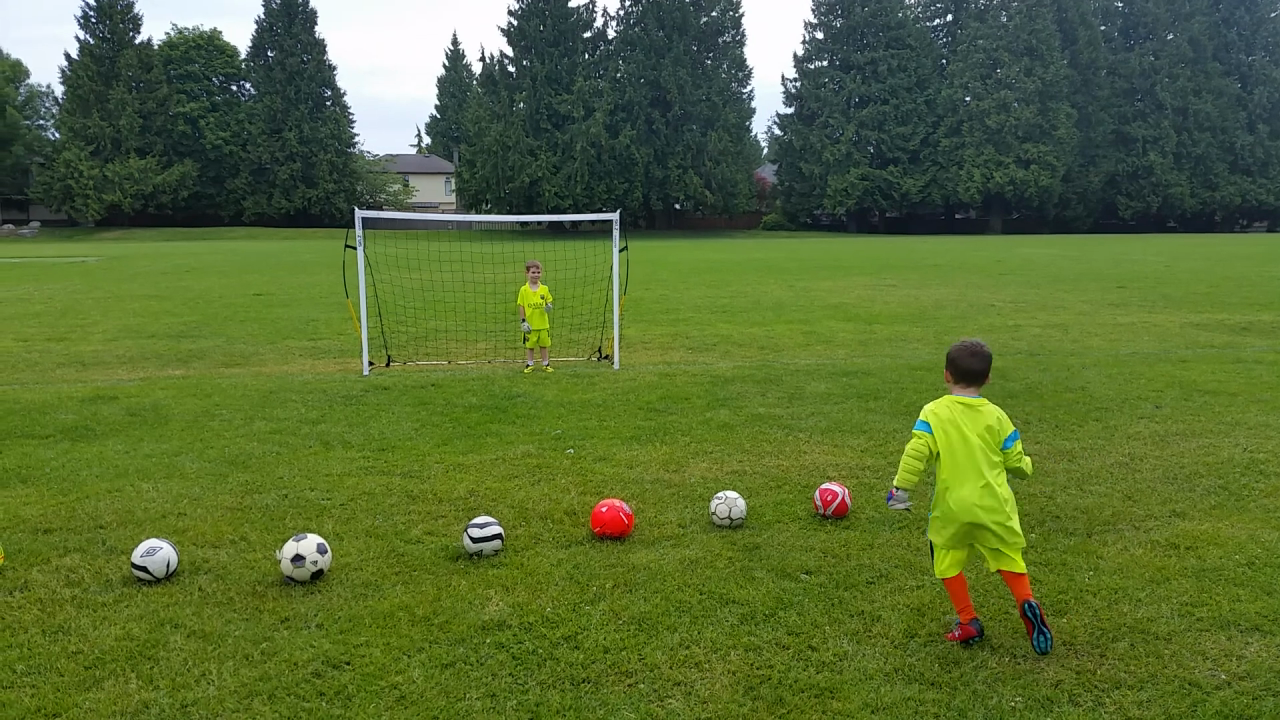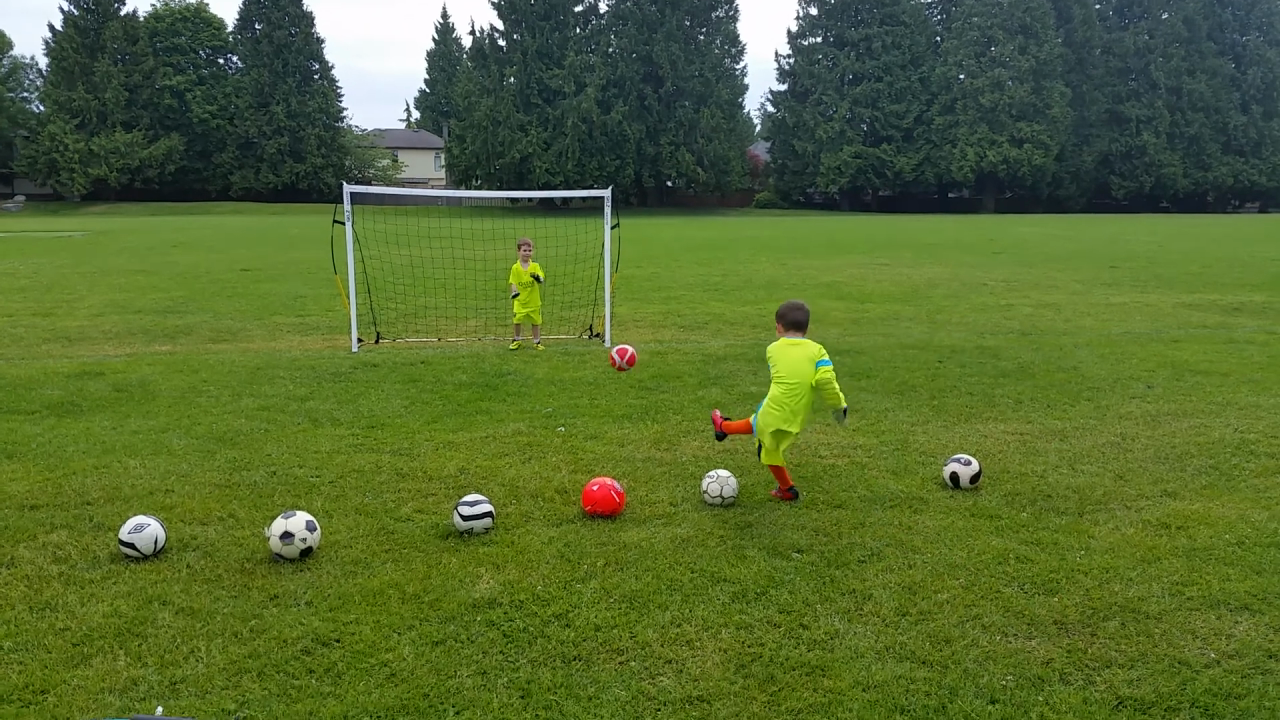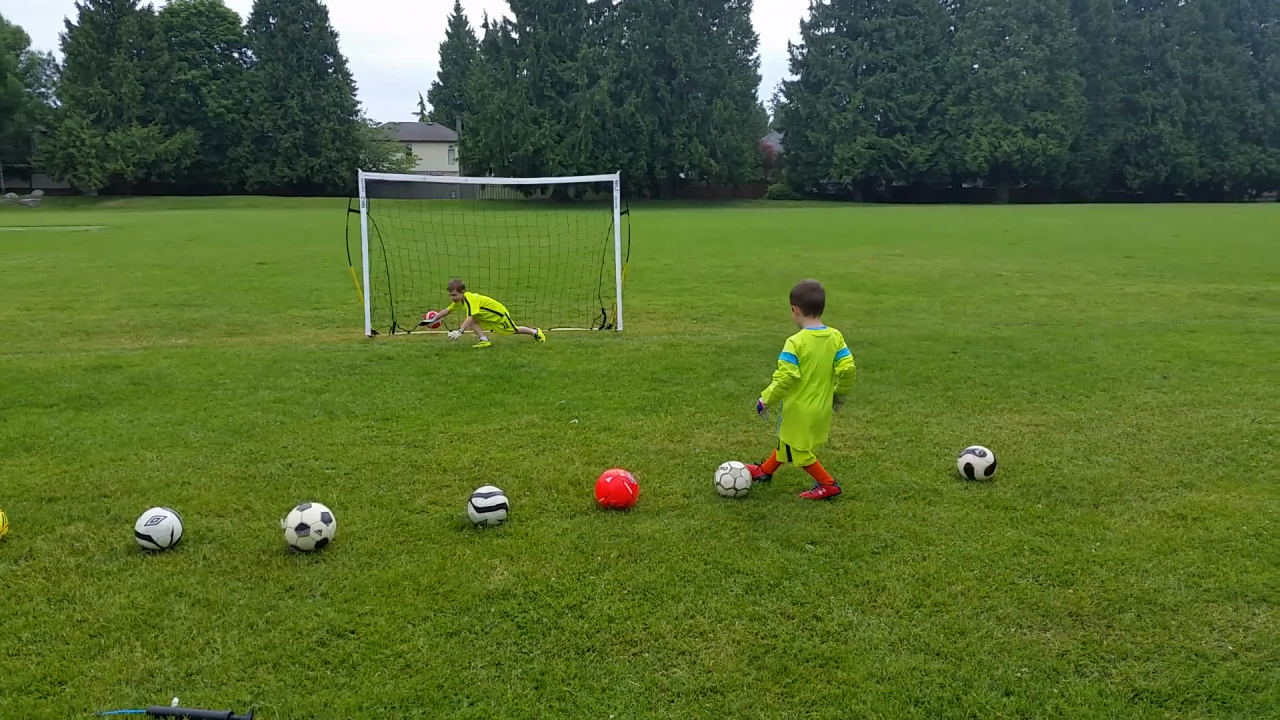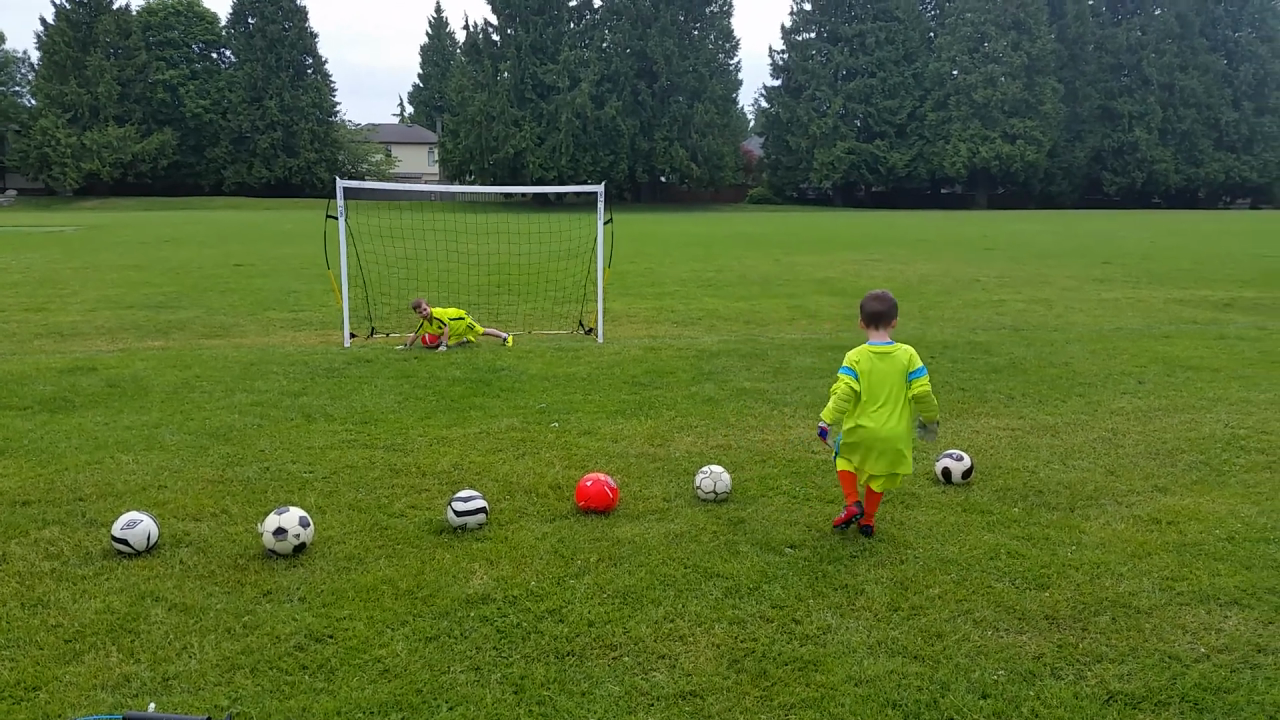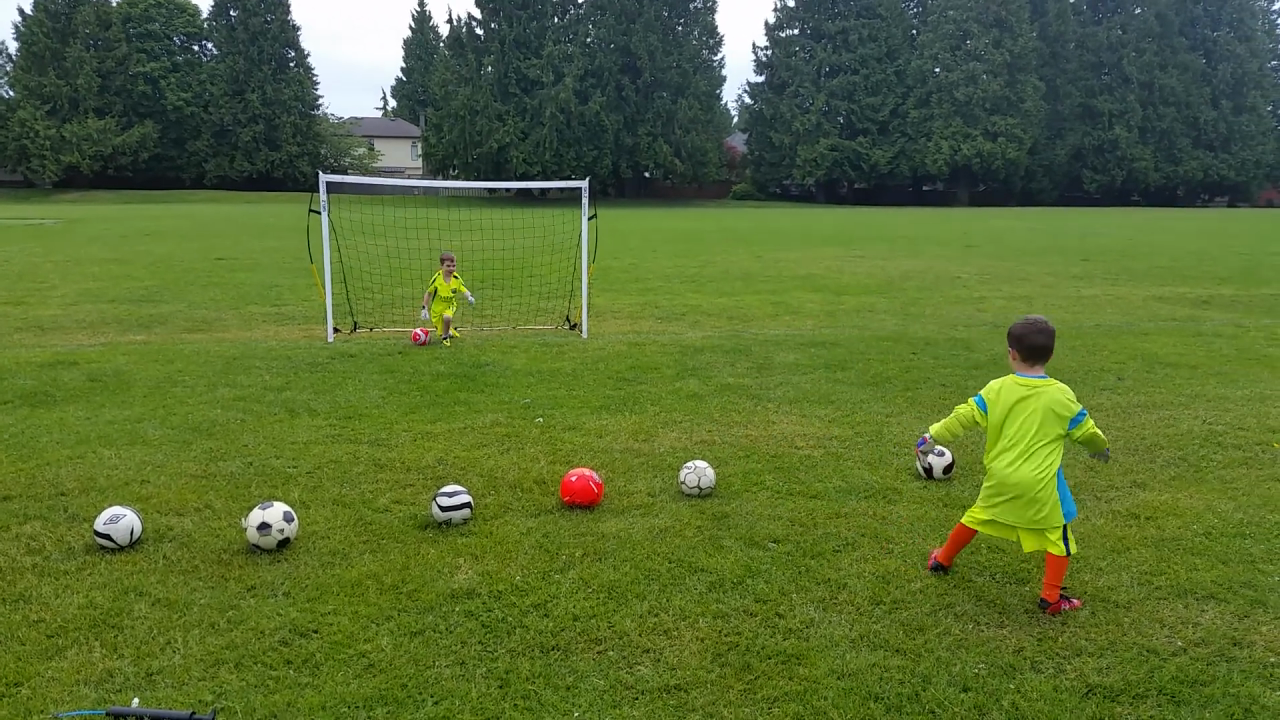
dt=0.7s
person 1, frame 1
left shoulder: (933, 412)
right shoulder: (997, 415)
left elbow: (916, 454)
right elbow: (1016, 462)
left wrist: (899, 488)
right wrist: (1027, 465)
left hip: (953, 506)
right hip: (995, 505)
left knee: (948, 561)
right knee: (1009, 559)
left ankle: (968, 623)
right ankle: (1028, 604)
person 1, frame 2
left shoulder: (773, 349)
right shoulder: (817, 351)
right elbow: (827, 380)
right wrist: (839, 406)
left hip: (774, 410)
right hip: (794, 416)
left knee: (772, 453)
right knee: (757, 425)
left ankle: (787, 489)
person 1, frame 3
left shoulder: (796, 342)
right shoulder: (835, 337)
left elbow: (784, 378)
right elbow: (848, 369)
left wrist: (766, 400)
right wrist: (840, 394)
left hip: (800, 410)
right hip: (821, 407)
left knee: (799, 451)
right knee: (790, 442)
left ankle: (828, 485)
right ankle: (764, 471)
person 1, frame 4
left shoulder: (855, 358)
right shoulder: (908, 355)
left elbow: (843, 394)
right elbow: (923, 393)
left wrist: (826, 423)
right wrist: (929, 419)
left hip: (862, 431)
right hip: (895, 435)
left knee: (843, 458)
right knee: (878, 477)
left ankle: (852, 506)
right ankle: (866, 520)
person 1, frame 5
left shoulder: (997, 389)
right shoulder: (1062, 395)
left elbow: (964, 418)
right elbow: (1087, 432)
left wrist: (932, 437)
right wrist: (1101, 449)
left hip: (1001, 477)
right hip: (1040, 484)
left knee: (980, 515)
right knee: (1057, 535)
left ankle: (943, 560)
right ankle: (1051, 597)
